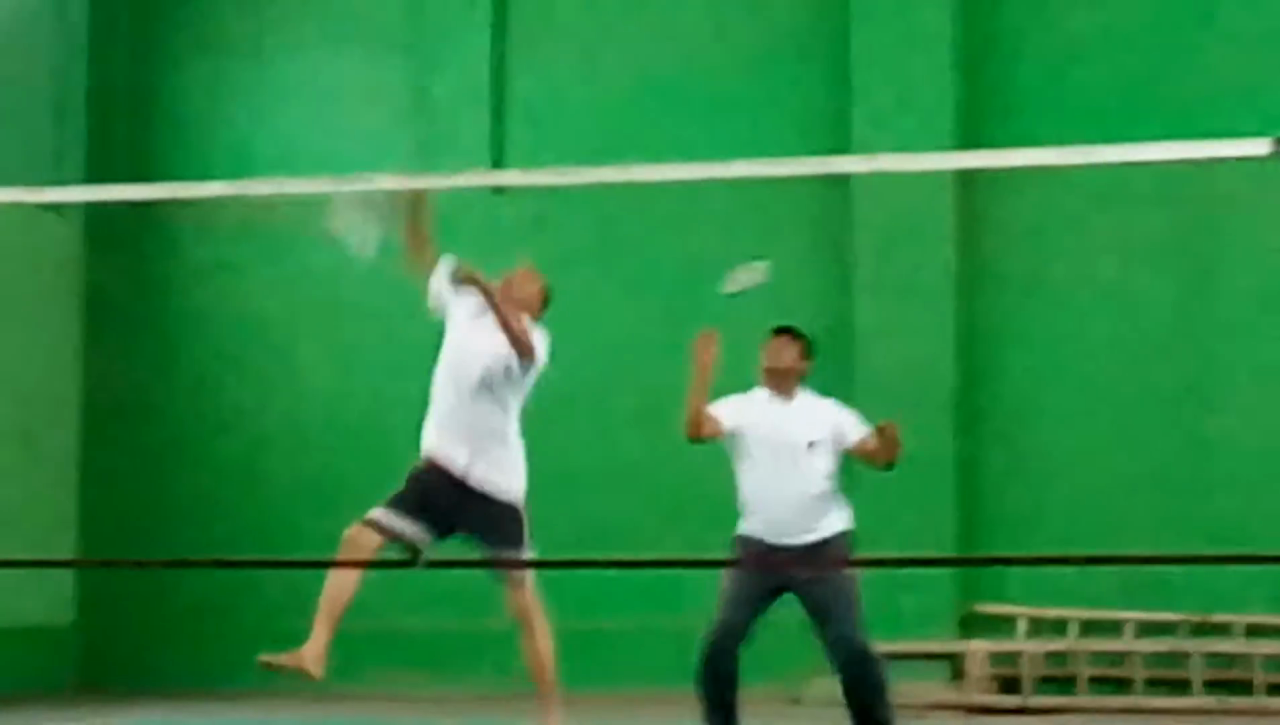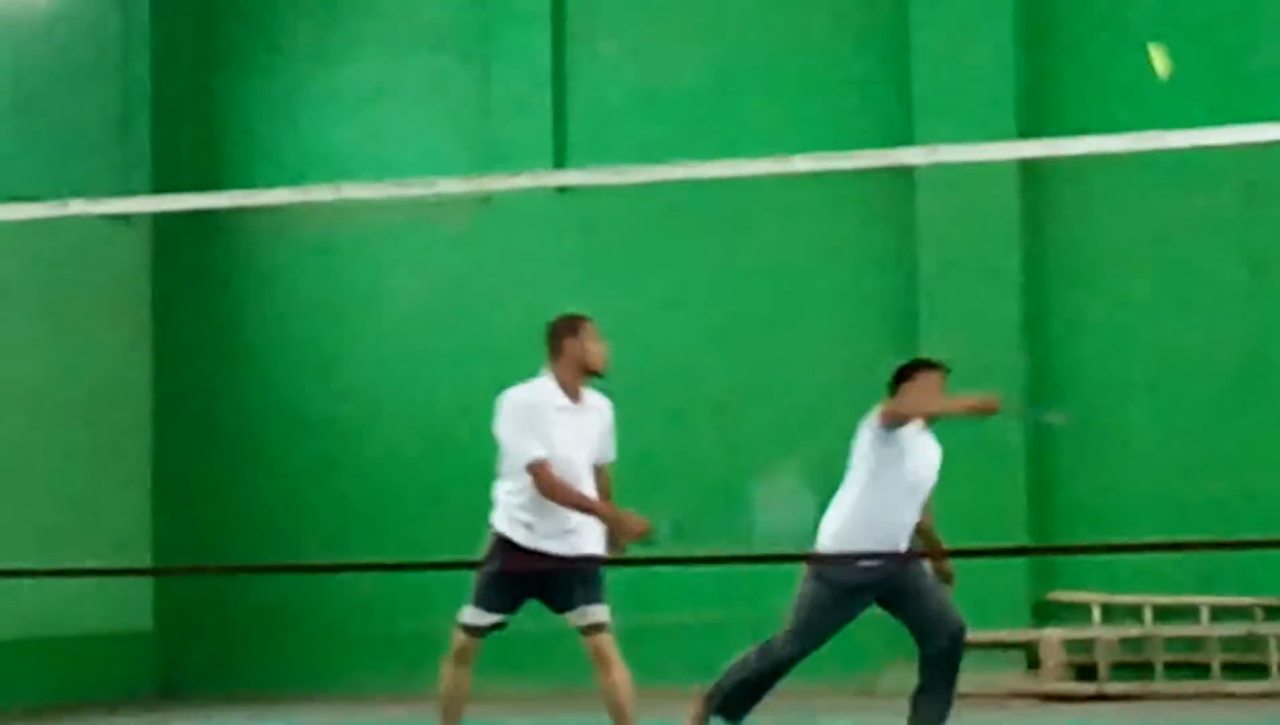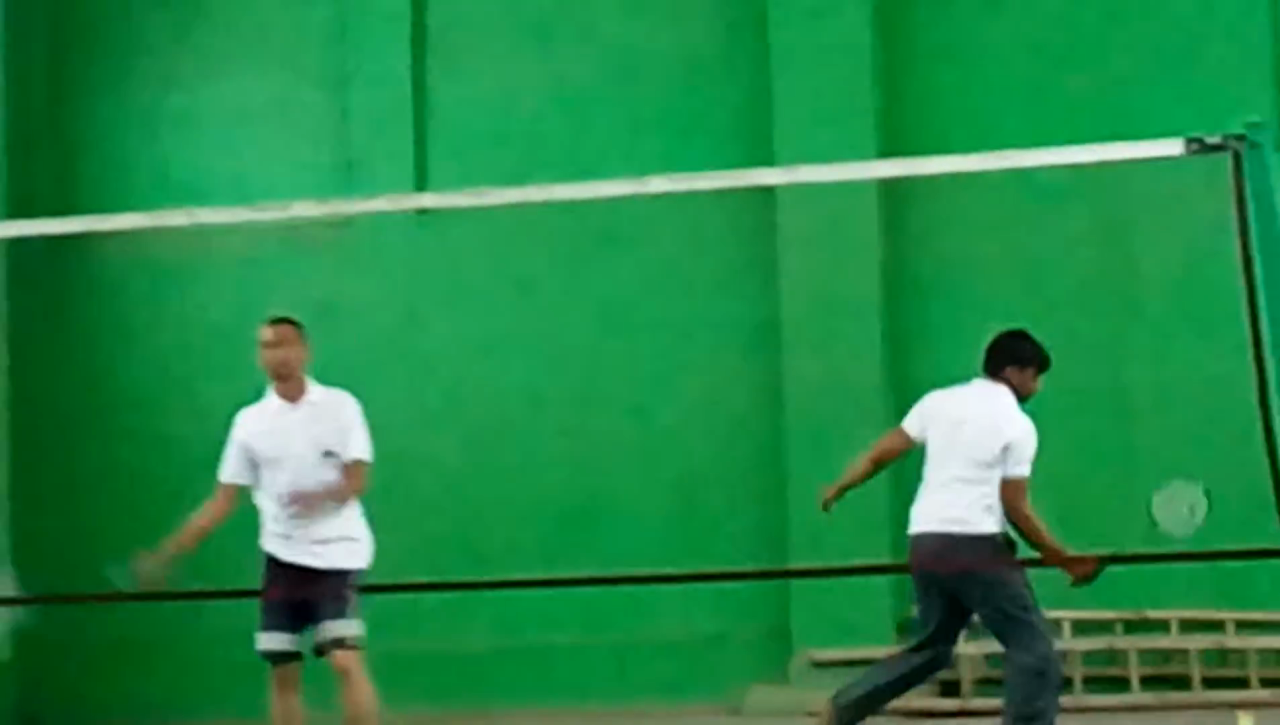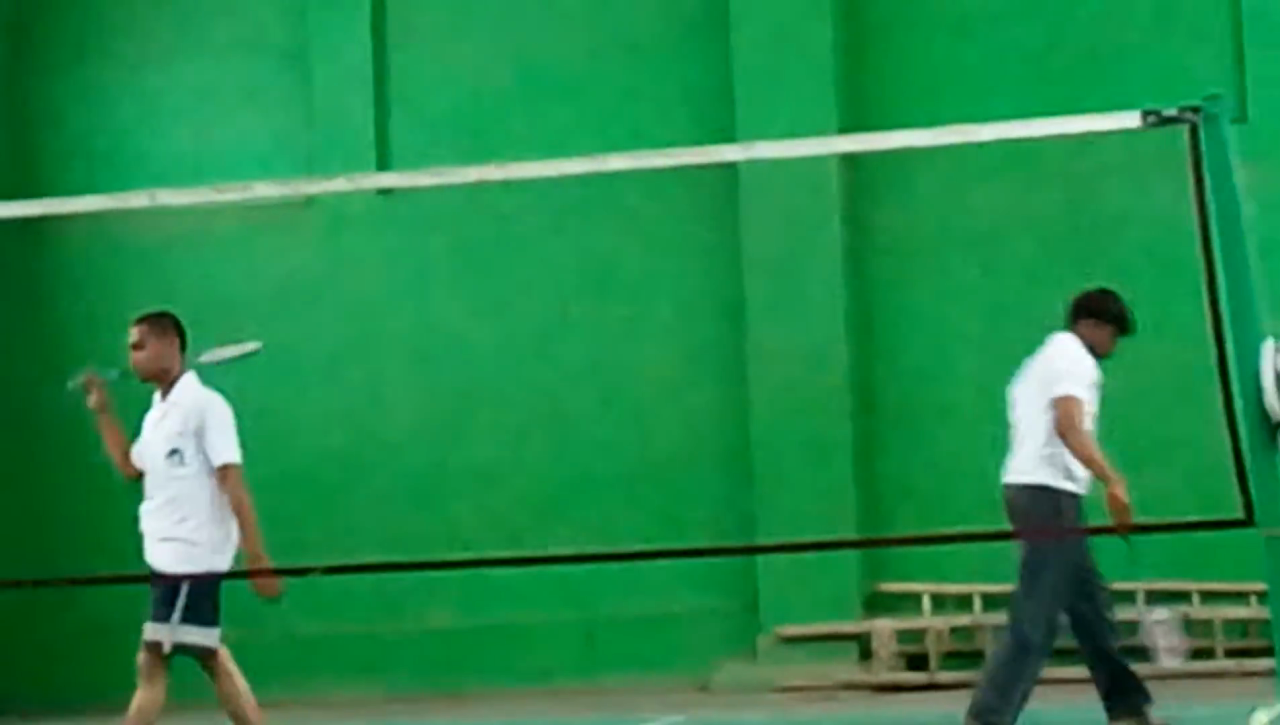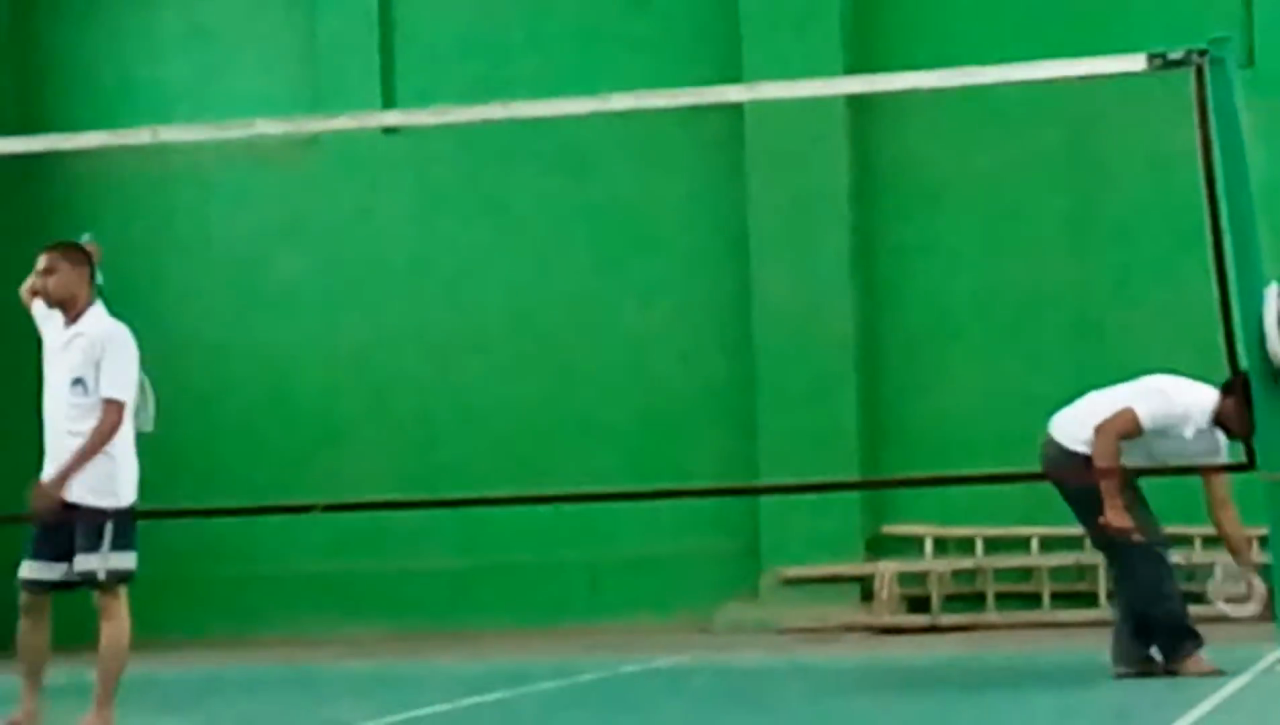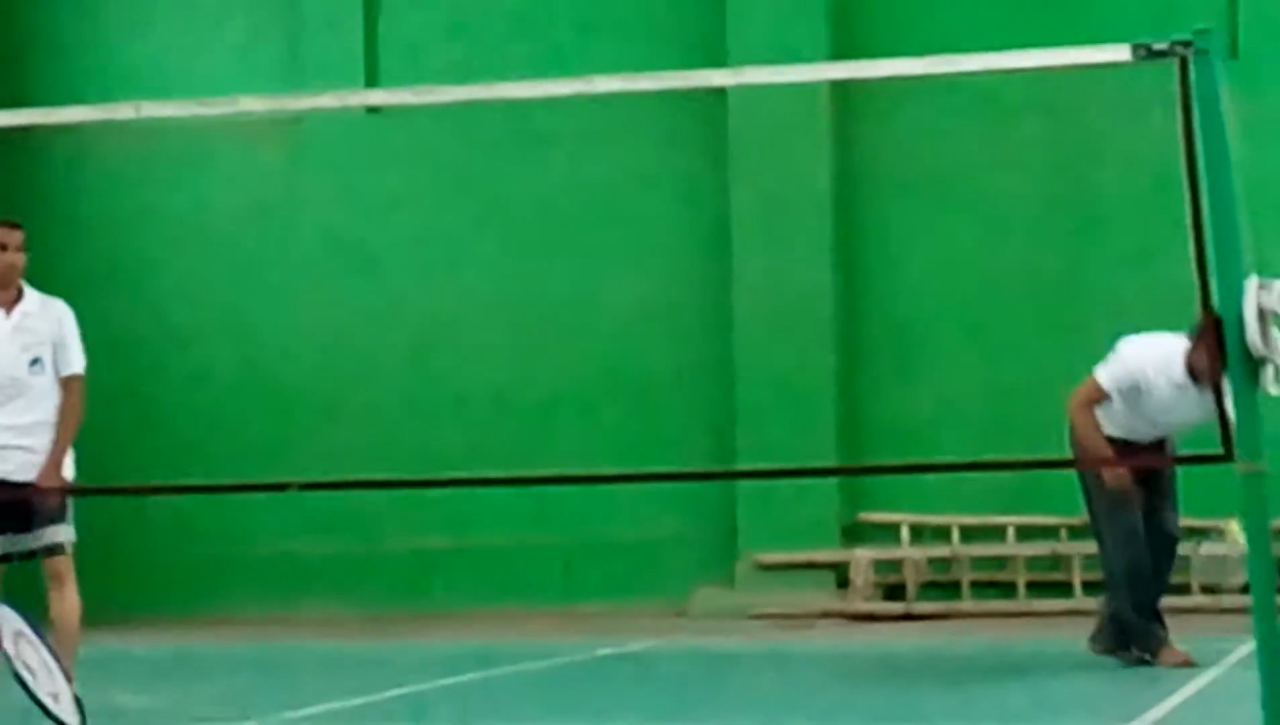
dt=0.5s
person 1, frame 1
left shoulder: (532, 344)
right shoulder: (466, 308)
left elbow: (522, 345)
right elbow: (421, 257)
left wrist: (488, 289)
right wrist: (413, 205)
left hip: (492, 486)
right hip: (441, 472)
left knee: (523, 599)
right knee: (357, 539)
right ankle: (315, 652)
person 1, frame 2
left shoulder: (600, 408)
right shoulder: (519, 403)
right elbow: (546, 483)
left wrist: (614, 528)
right wrist: (615, 518)
left hip: (576, 549)
right hip: (518, 543)
left knee: (603, 649)
right knee: (462, 646)
person 1, frame 3
left shoulder: (342, 406)
right shoulder: (249, 422)
left elbow: (358, 479)
right elbow: (225, 500)
left wrist: (319, 496)
right wrist: (167, 552)
left hip: (337, 556)
right hip: (284, 557)
left knee: (346, 664)
right knee: (284, 673)
person 1, frame 4
left shoulder: (204, 405)
right shoulder: (157, 410)
left elbow: (232, 481)
right elbow: (130, 469)
left wrist: (256, 556)
right wrist: (101, 411)
left hip: (190, 559)
right hip: (167, 558)
left knee: (152, 665)
right knee: (213, 661)
person 1, frame 5
left shoulder: (111, 336)
right shoulder: (54, 327)
left elbow: (112, 418)
right elbow: (27, 292)
left wrist: (61, 478)
right wrist: (53, 266)
left hip: (101, 493)
right hip: (58, 493)
left knee: (109, 598)
right knee: (30, 599)
person 1, frame 6
left shoulder: (56, 313)
left elbow: (73, 393)
left wrist: (56, 461)
left hip: (44, 468)
left knee: (59, 569)
left ankle: (64, 678)
person 2, frame 1
left shoulder: (828, 413)
right shoulder: (738, 407)
left elbow: (881, 458)
right elbow: (696, 431)
left wrist: (889, 440)
right wrist: (702, 372)
left hip: (819, 547)
right hip: (759, 549)
left knee: (849, 644)
right knee: (721, 641)
person 2, frame 2
left shoulder: (931, 448)
right shoulder: (886, 420)
right elbow: (897, 412)
left wrist: (938, 554)
right wrist: (969, 405)
left hip: (893, 562)
right hip: (843, 562)
left knee: (947, 632)
right knee: (789, 649)
person 2, frame 3
left shoulder: (937, 402)
right shoulder: (1017, 425)
left elbow: (881, 454)
right elbow: (1016, 510)
left wrist: (837, 489)
right wrist: (1065, 559)
left hip: (925, 544)
right hip: (977, 548)
left knee: (933, 649)
right knee: (1032, 646)
person 2, frame 4
left shoulder: (1034, 369)
right shoulder: (1074, 361)
right elbow: (1068, 428)
right wrist: (1114, 482)
left hip: (1034, 493)
right hip: (1045, 493)
left knee: (1091, 605)
right knee: (1036, 613)
person 2, frame 5
left shoulder: (1213, 439)
right shoulder: (1177, 401)
left elbow: (1224, 510)
right elbow: (1106, 431)
left wrist: (1248, 571)
right wrist: (1114, 506)
left hip: (1095, 455)
right hip: (1074, 448)
left knee: (1143, 547)
right knee: (1144, 545)
left ankle: (1133, 654)
right ankle: (1181, 650)
person 2, frame 6
left shoulder: (1224, 382)
right shoulder: (1141, 357)
right elbow: (1079, 403)
right wrist: (1107, 461)
left hip: (1153, 445)
right hip: (1105, 439)
left knee: (1163, 535)
right knee: (1125, 539)
left ankle: (1115, 634)
right ankle: (1149, 640)
